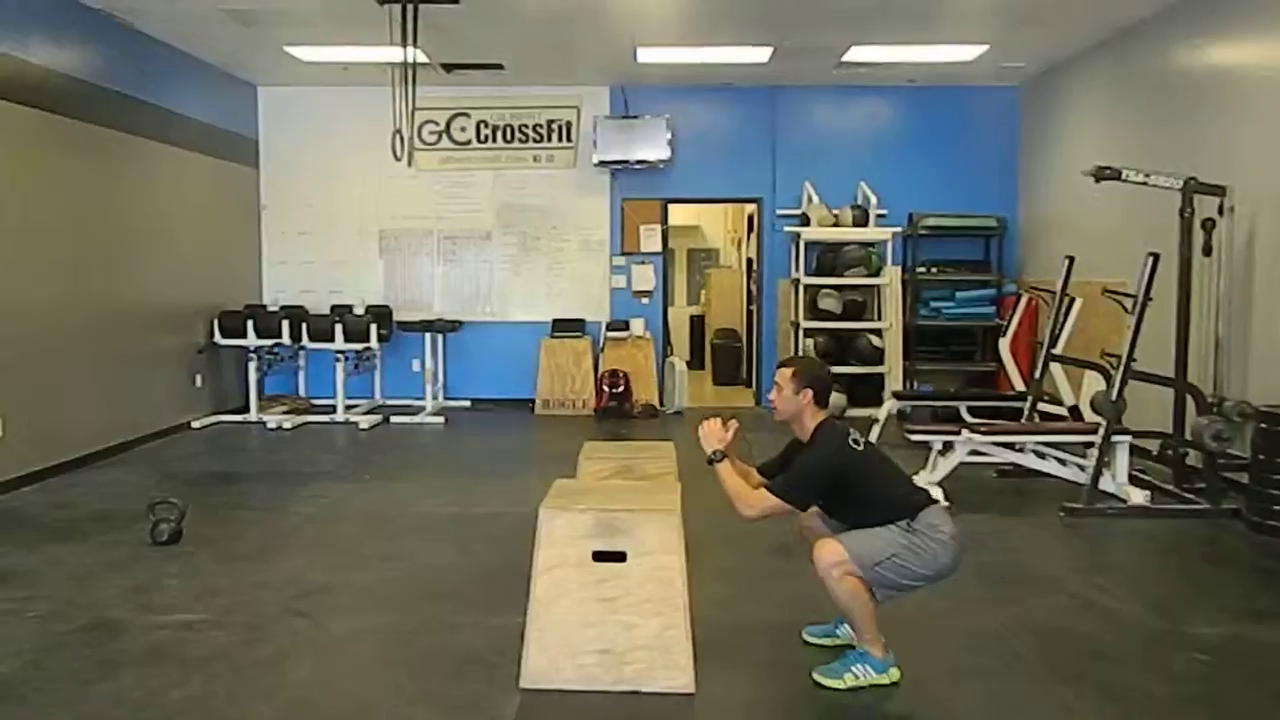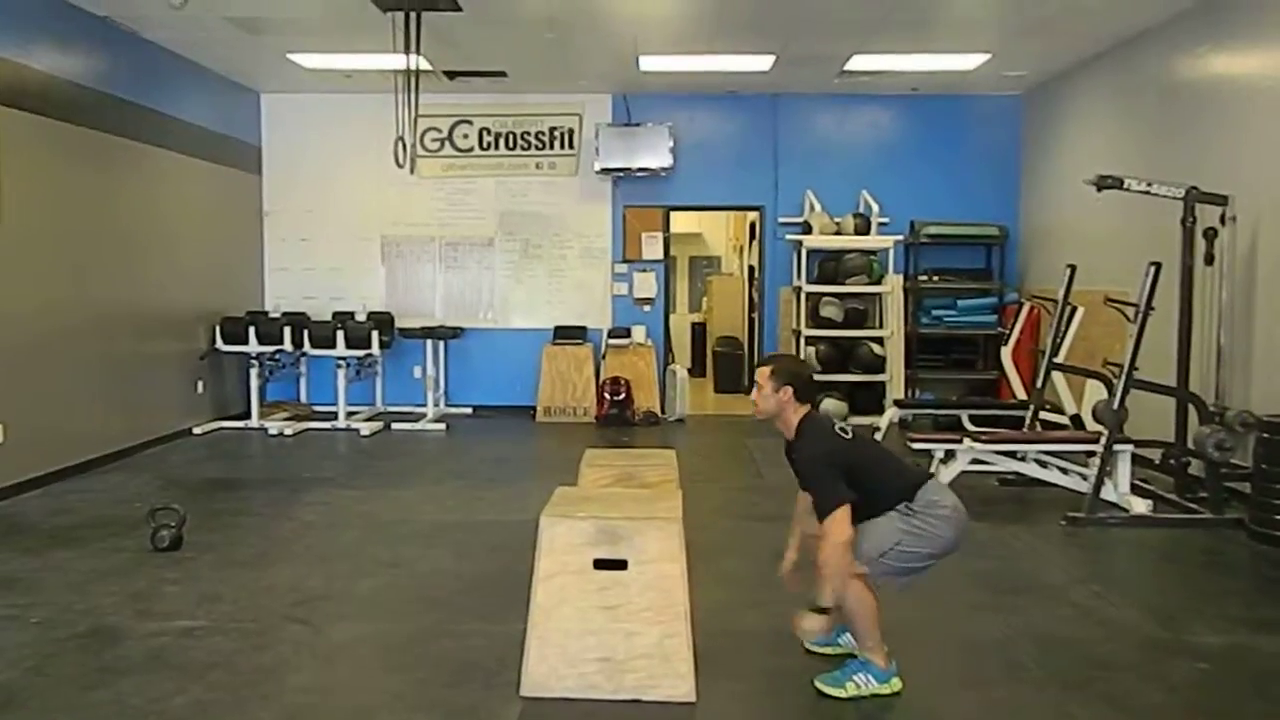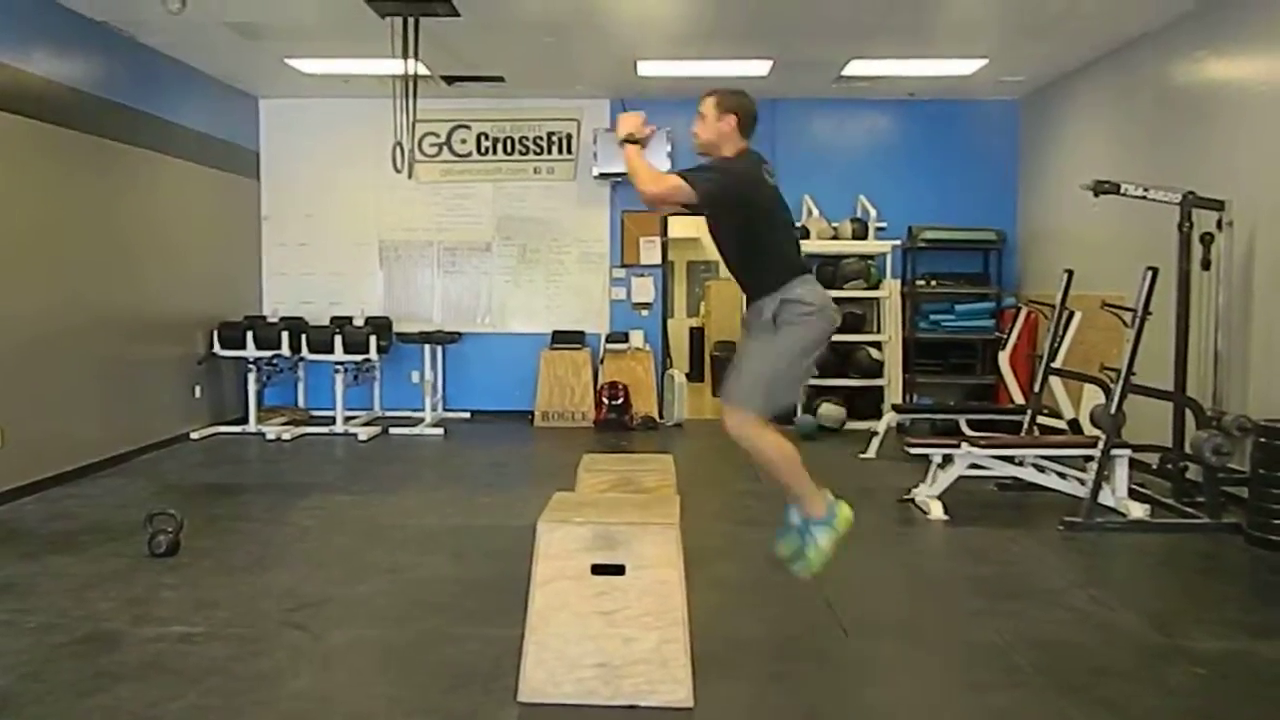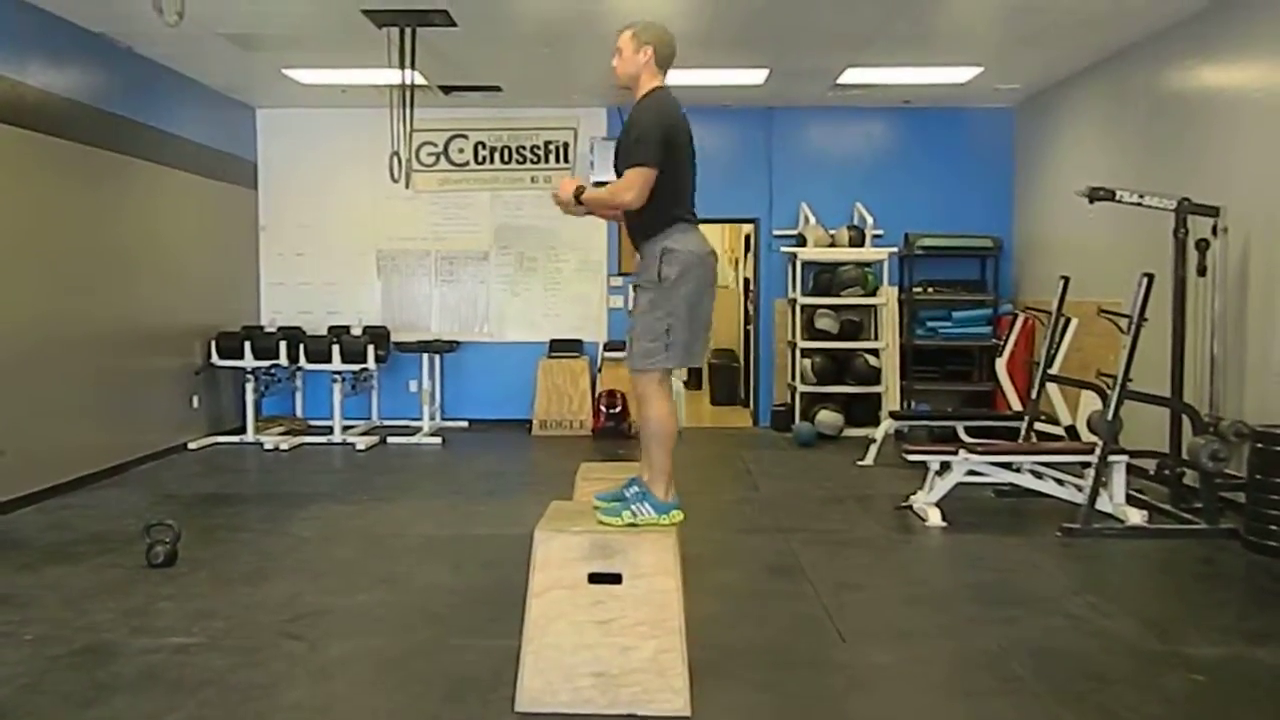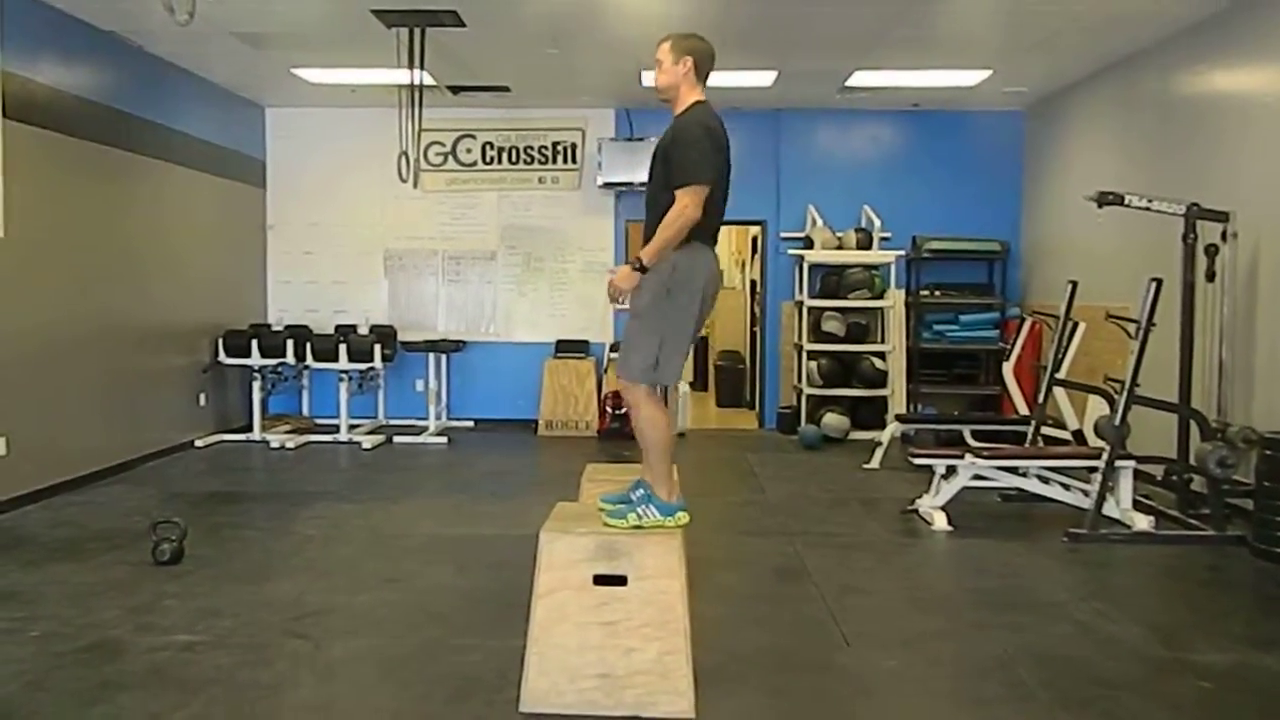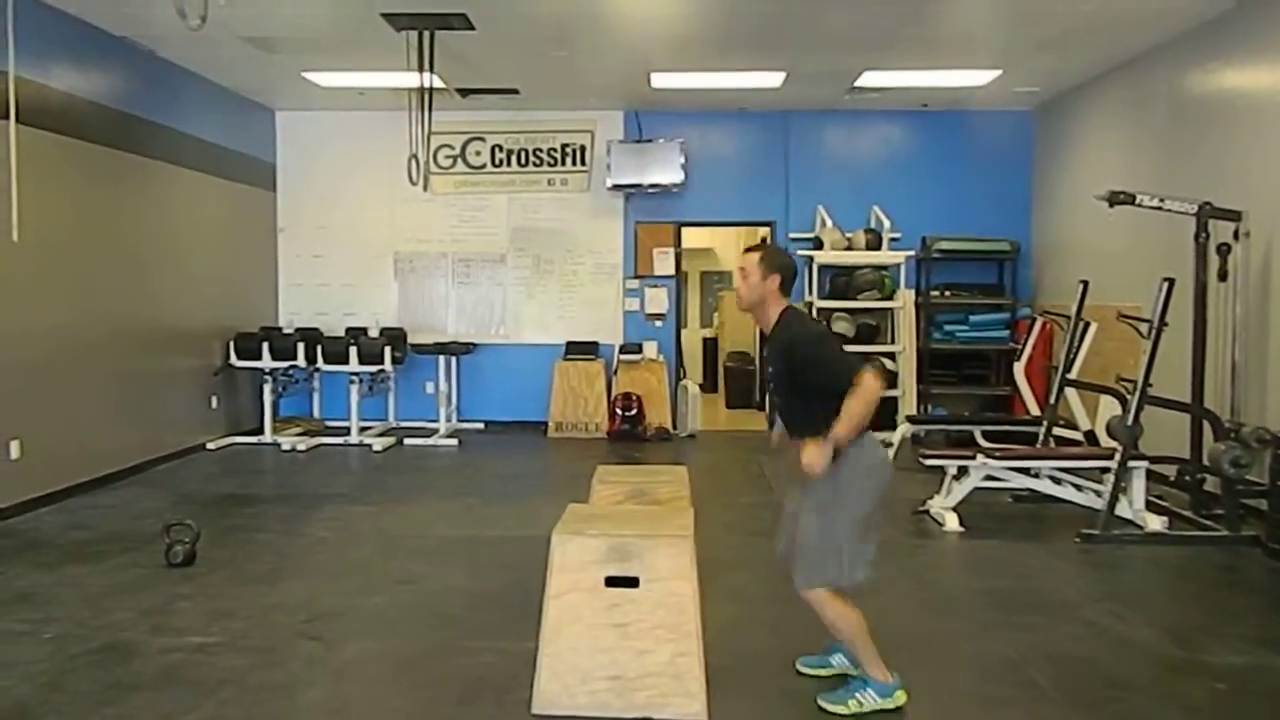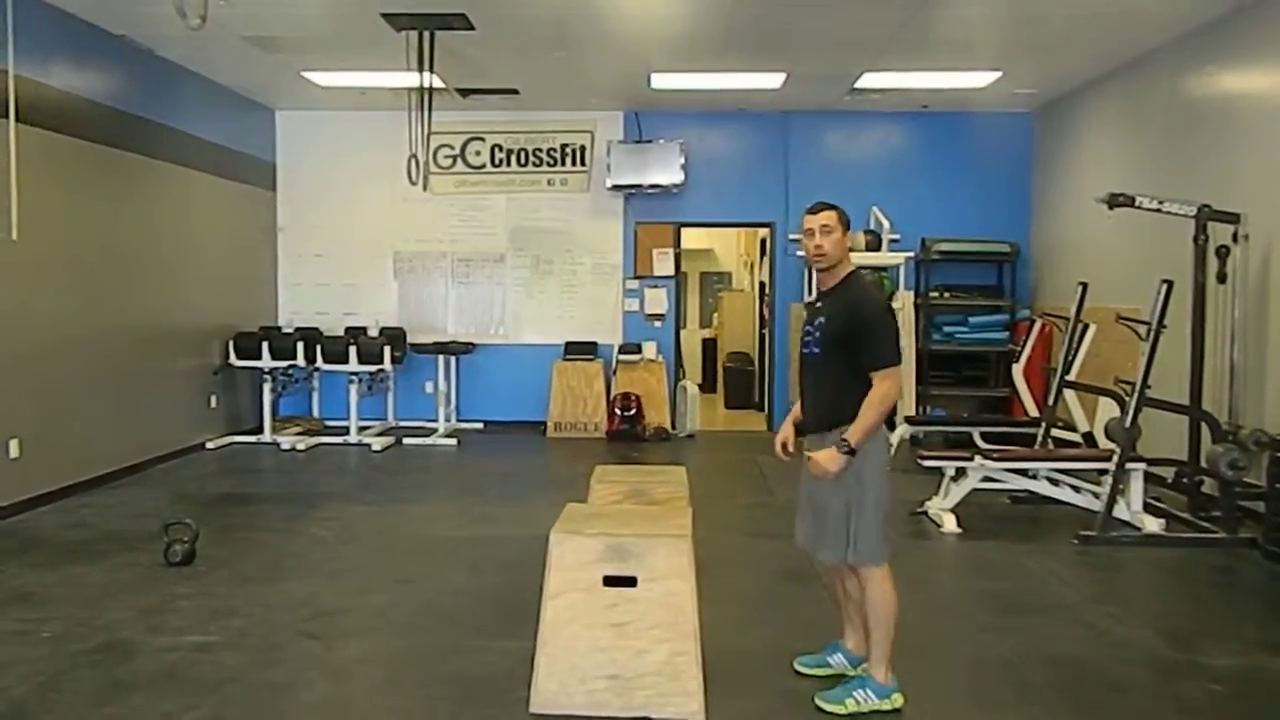
dt=0.7s
person 1, frame 1
left shoulder: (825, 456)
right shoulder: (814, 441)
left elbow: (751, 507)
right elbow: (756, 481)
left wrist: (716, 455)
right wrist: (725, 452)
left hip: (930, 540)
right hip: (907, 525)
left knee: (829, 558)
right knee: (812, 523)
left ankle: (876, 657)
right ankle: (856, 623)
person 1, frame 2
left shoulder: (815, 450)
right shoulder: (805, 436)
left elbow: (839, 535)
right elbow: (810, 494)
left wrist: (823, 609)
right wrist: (793, 545)
left hip: (934, 514)
right hip: (912, 505)
left knee: (844, 562)
right knee: (819, 528)
left ankle: (878, 666)
right ankle: (856, 632)
person 1, frame 3
left shoulder: (733, 175)
right shoulder: (739, 171)
left elbow: (653, 189)
right elbow: (669, 193)
left wrist: (629, 140)
right wrist: (641, 143)
left hip: (794, 309)
right hip: (778, 307)
left knee: (740, 420)
right knee: (742, 414)
left ankle: (819, 509)
right ankle: (801, 504)
person 1, frame 4
left shoulder: (650, 113)
right shoulder: (655, 112)
left elbow: (632, 193)
left wrist: (578, 195)
right wrist: (587, 200)
left hip: (671, 255)
right hip: (669, 253)
left knee: (648, 377)
right knee: (647, 374)
left ankle: (659, 498)
right ankle: (650, 482)
person 1, frame 5
left shoulder: (693, 128)
right shoulder: (694, 126)
left elbow: (688, 209)
left wrist: (637, 265)
right wrist: (645, 264)
left hip: (680, 267)
right hip: (677, 266)
left knee: (638, 383)
right knee: (640, 382)
left ankle: (664, 500)
right ankle: (654, 485)
person 1, frame 6
left shoulder: (801, 337)
right shoulder: (781, 336)
left elbow: (869, 386)
left wrist: (830, 445)
right wrist: (791, 430)
left hip: (844, 466)
right hip: (824, 460)
left knee: (817, 584)
right knee: (802, 558)
right ankle: (848, 650)
person 1, frame 7
left shoulder: (866, 301)
right shoulder: (821, 300)
left elbow: (888, 385)
left wrist: (846, 447)
right wrist: (792, 420)
left hip: (851, 446)
right hip: (820, 440)
left knee: (867, 561)
right knee: (830, 554)
right ankle: (852, 647)
